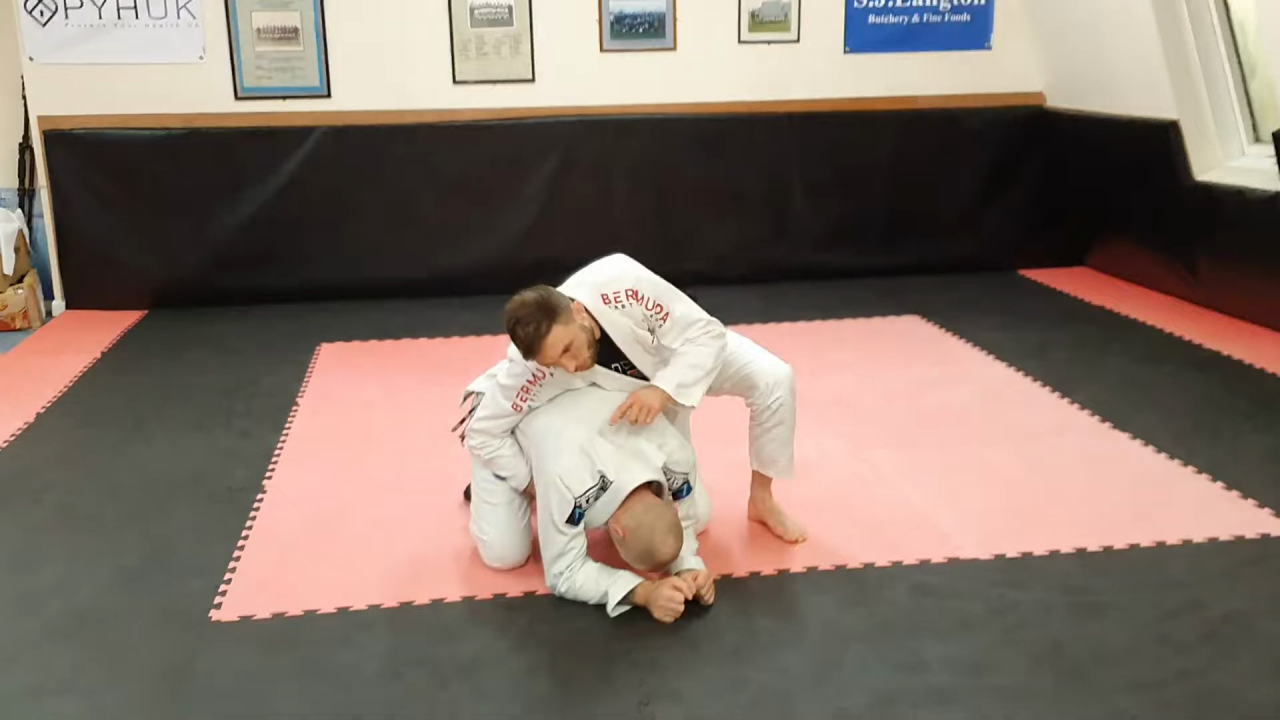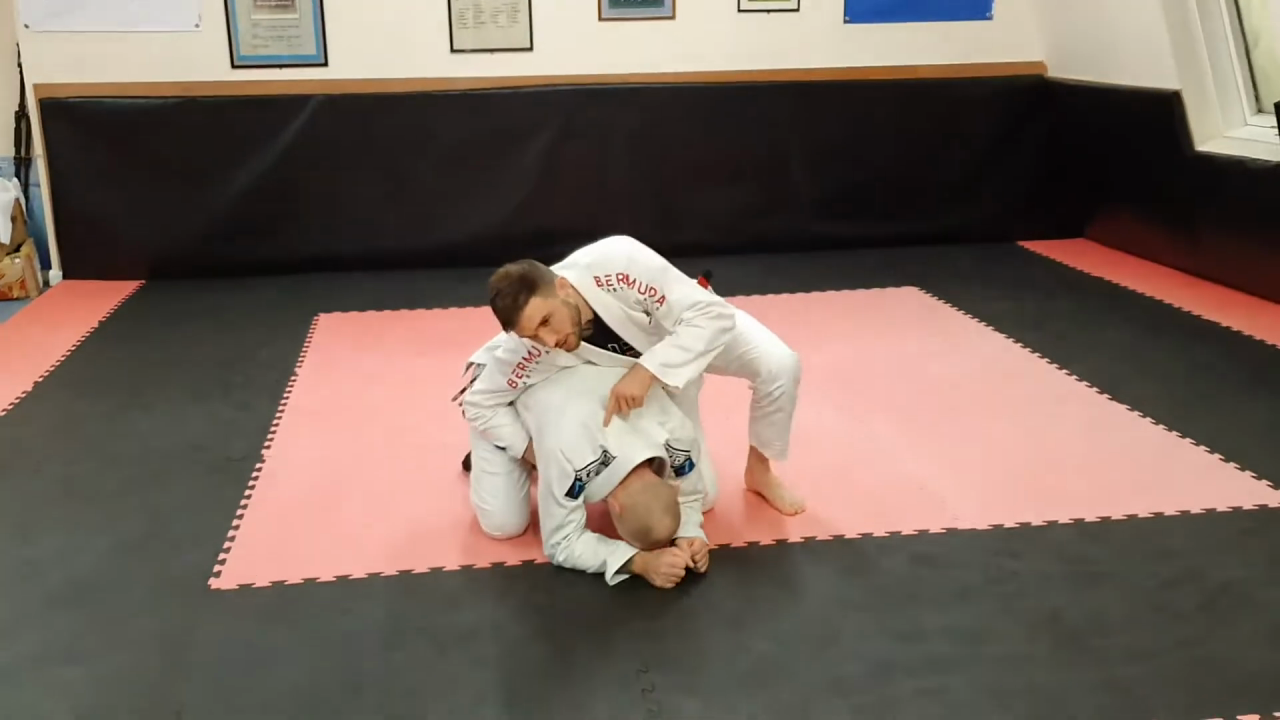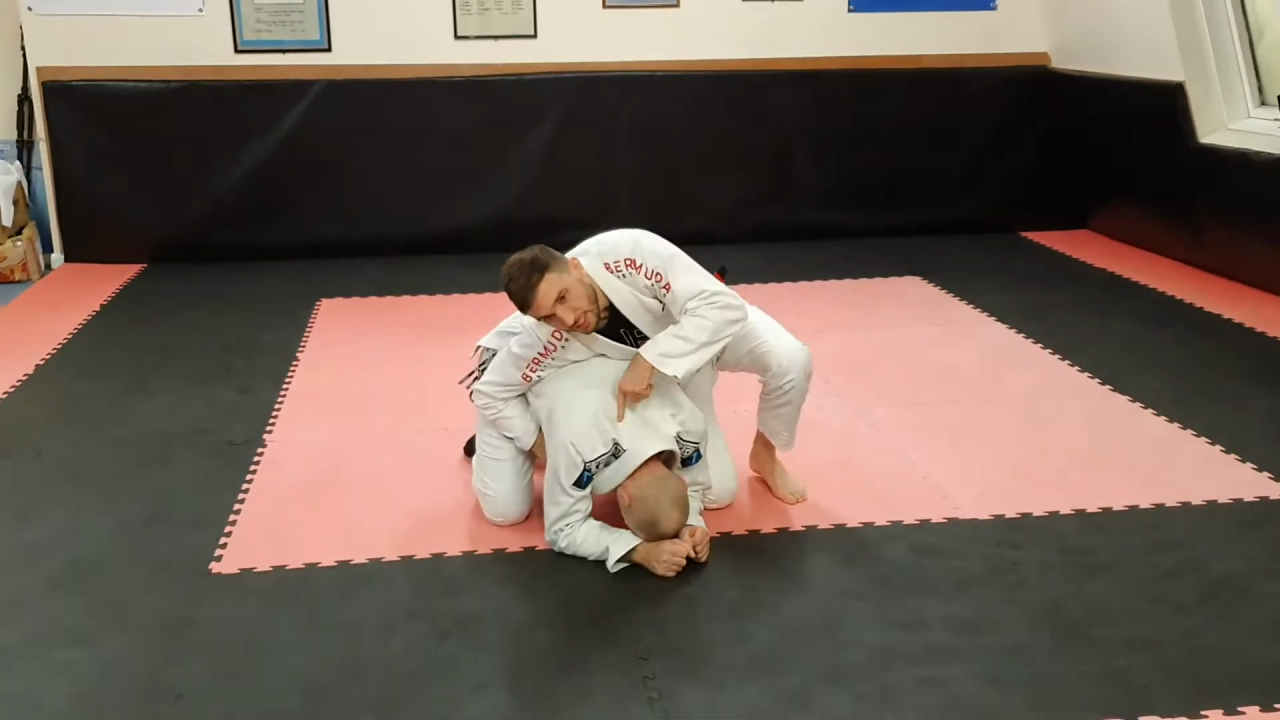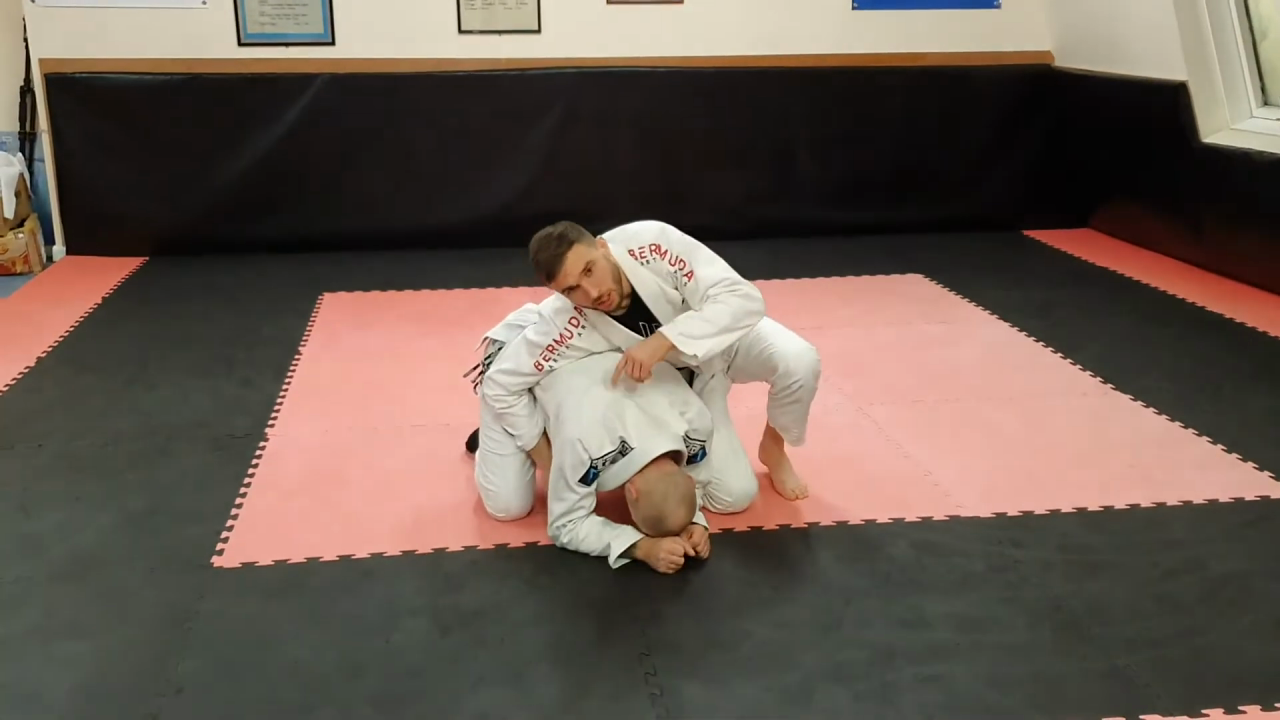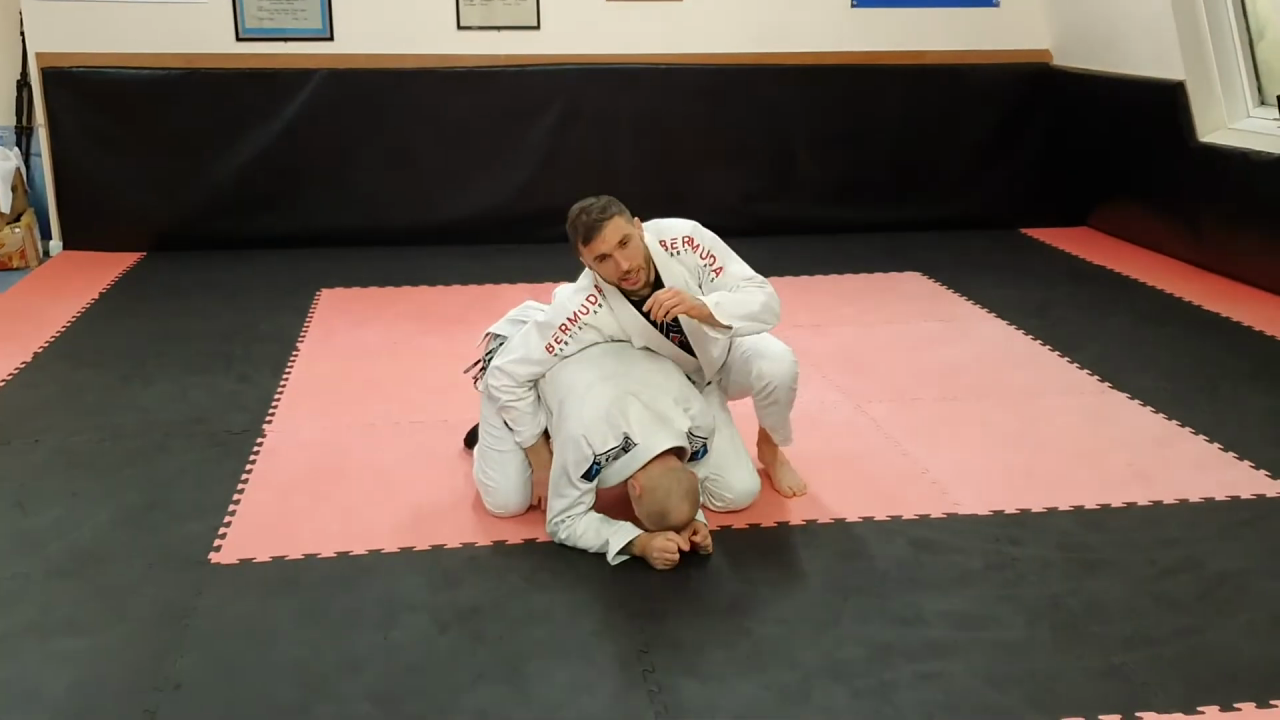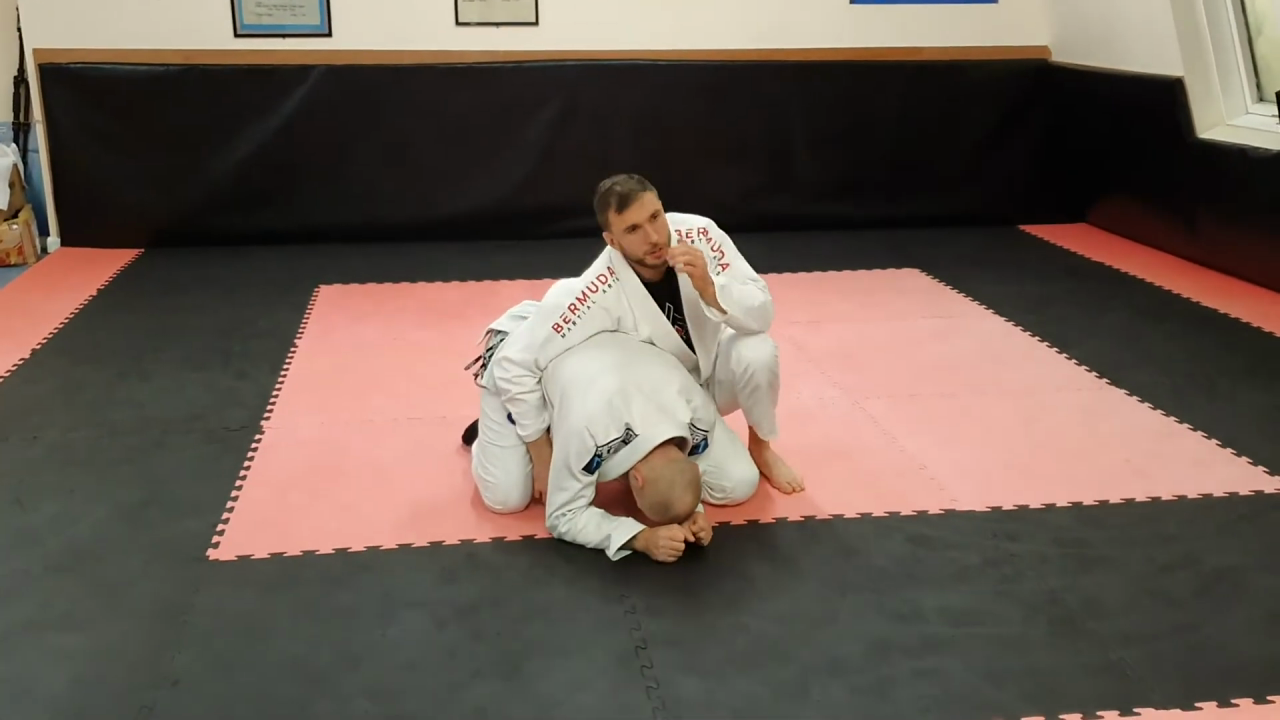
dt=0.2s
person 1, frame 1
left shoulder: (622, 281)
right shoulder: (531, 368)
left elbow: (706, 332)
right elbow: (482, 433)
left wrist: (663, 390)
left hip: (681, 356)
right hip: (630, 397)
left knee: (774, 379)
left ankle: (761, 500)
person 1, frame 2
left shoulder: (618, 262)
right shoulder: (528, 348)
left elbow: (712, 315)
right elbow: (479, 404)
left wrist: (647, 371)
right wrist: (541, 461)
left hip: (696, 330)
right hip: (629, 375)
left knee: (780, 366)
left ankle: (759, 471)
person 1, frame 3
left shoulder: (631, 252)
right shoulder: (548, 338)
left elbow: (723, 307)
right elbow: (489, 394)
left wrist: (648, 361)
left hip: (715, 326)
right hip: (654, 378)
left knee: (791, 362)
right knee: (714, 490)
left ankle: (764, 455)
person 1, frame 4
left shoulder: (651, 243)
right shoulder: (566, 325)
left elbow: (743, 300)
right elbow: (499, 386)
left wrist: (662, 340)
left hip: (724, 332)
left knee: (799, 363)
right knee: (730, 495)
left ankle: (773, 449)
person 1, frame 5
left shoulder: (683, 239)
right shoulder: (584, 308)
left elbow: (764, 300)
right elbow: (505, 376)
left wrist: (700, 307)
right wrist: (542, 462)
left hip: (720, 348)
left knee: (776, 365)
left ankle: (769, 448)
person 1, frame 6
left shoulder: (698, 234)
right shoulder: (596, 293)
left elbow: (761, 310)
right elbow: (513, 366)
left wrist: (707, 287)
right wrist: (543, 457)
left hip: (713, 364)
left knee: (758, 353)
left ankle: (760, 447)
person 2, frame 1
left shoulder: (676, 455)
right shoulder: (563, 478)
left elbow: (683, 519)
right elbow: (563, 574)
left wrist: (689, 568)
right wrist: (644, 593)
right knee: (503, 554)
person 2, frame 2
left shoulder: (679, 433)
right shoulder: (566, 451)
left elbow: (687, 494)
right elbow: (561, 543)
left wrist: (689, 537)
right wrist: (641, 562)
person 2, frame 3
left shoulder: (687, 424)
right shoulder: (575, 442)
left elbow: (692, 483)
right elbow: (563, 530)
left wrist: (691, 525)
right wrist: (643, 551)
person 2, frame 4
left shoulder: (695, 421)
right shoulder: (584, 438)
left elbow: (694, 480)
right elbow: (566, 526)
left wrist: (694, 525)
right wrist: (642, 548)
right knee: (507, 505)
person 2, frame 5
left shoulder: (700, 419)
right shoulder: (586, 435)
left elbow: (688, 478)
right elbow: (564, 521)
left wrist: (694, 520)
right wrist: (640, 543)
right knee: (506, 502)
right ankle: (490, 432)
person 2, frame 6
left shoulder: (699, 416)
right shoulder: (587, 428)
left elbow: (679, 470)
right elbow: (563, 517)
left wrist: (691, 516)
right wrist: (642, 538)
right knee: (504, 498)
right ankle: (488, 434)
